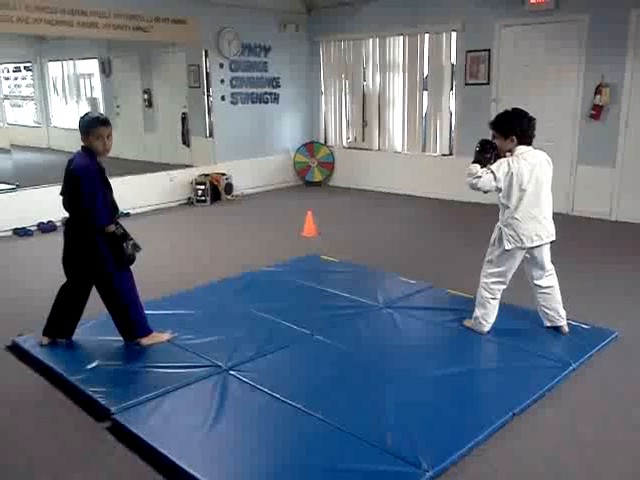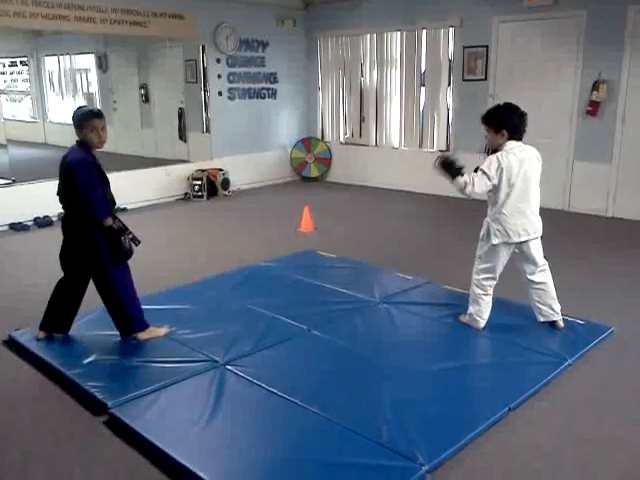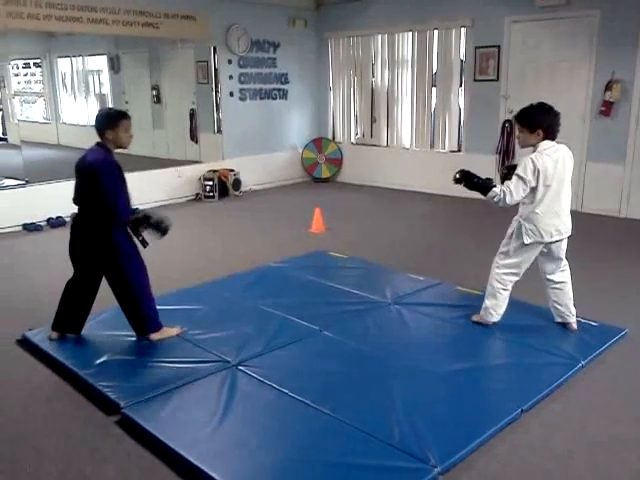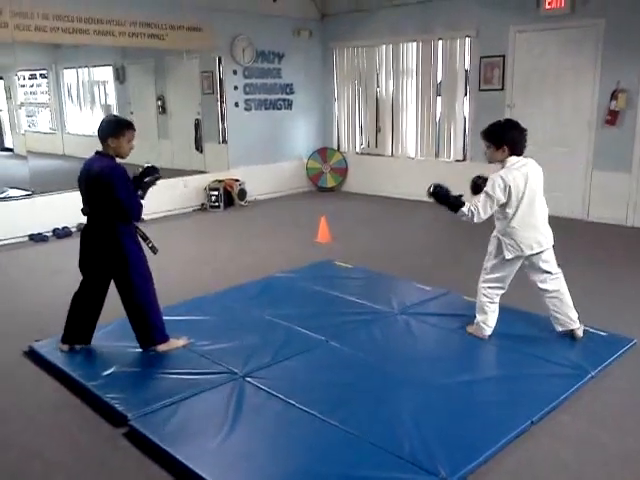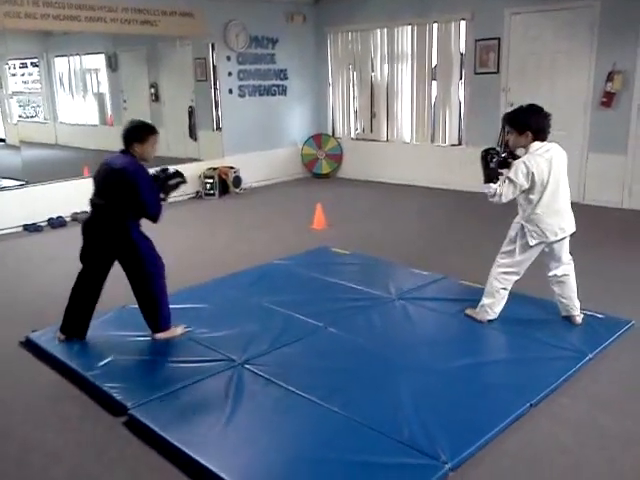
dt=0.5s
person 1, frame 1
left shoulder: (77, 161)
right shoulder: (88, 168)
right elbow: (96, 211)
right wrist: (115, 234)
left hip: (78, 233)
right hip: (92, 237)
left knee: (77, 283)
right knee: (118, 283)
left ankle: (52, 333)
right ankle: (141, 333)
person 1, frame 2
left shoulder: (72, 156)
right shoulder: (83, 161)
right elbow: (94, 204)
right wrist: (112, 228)
left hip: (76, 228)
right hip: (90, 231)
left knee: (74, 278)
right knee: (116, 277)
left ankle: (49, 327)
right ankle: (138, 327)
person 1, frame 3
left shoulder: (88, 157)
right shoulder: (106, 164)
right elbow: (118, 209)
left wrist: (127, 215)
left hip: (85, 228)
right hip: (106, 232)
left knee: (84, 278)
right knee: (132, 276)
left ankle: (61, 327)
right ankle: (152, 328)
person 1, frame 4
left shoulder: (89, 166)
right shoulder: (114, 171)
right elbow: (132, 211)
left wrist: (134, 185)
right wrist: (141, 189)
left hip: (94, 235)
right hip: (116, 238)
left knee: (91, 287)
right knee: (138, 286)
left ankle: (71, 339)
right ankle: (157, 339)
person 1, frame 5
left shoulder: (109, 163)
right shoulder: (136, 171)
right elbow: (153, 213)
left wrist: (151, 186)
right wrist: (160, 193)
left hip: (96, 227)
right hip: (122, 231)
left knee: (89, 278)
right knee: (151, 272)
left ankle: (69, 329)
right ankle: (161, 327)
person 2, frame 1
left shoulder: (508, 165)
right shoulder: (544, 159)
left elbow: (476, 181)
left hip: (513, 233)
right hip: (540, 230)
left knee: (492, 277)
right knee: (544, 276)
left ankle: (481, 322)
right ankle: (558, 321)
person 2, frame 2
left shoulder: (497, 161)
right shoulder: (533, 155)
left elbow: (472, 188)
left wrist: (455, 172)
left hip: (502, 228)
right hip: (529, 226)
left knee: (484, 273)
right knee: (538, 271)
left ankle: (476, 317)
right ankle: (553, 316)
person 2, frame 3
left shoulder: (532, 162)
right shoulder: (566, 154)
left elbow: (508, 196)
left wrist: (479, 184)
right wrist: (516, 177)
left hip: (531, 228)
right hip: (558, 226)
left knee: (504, 269)
right knee: (557, 272)
left ankle: (489, 314)
right ankle: (568, 318)
person 2, frame 4
left shoulder: (500, 178)
right shoulder: (534, 167)
left elbow: (477, 213)
left wrist: (450, 200)
right wrist: (487, 188)
left hip: (511, 242)
right hip: (538, 238)
left knee: (490, 284)
right knee: (552, 281)
left ankle: (482, 327)
right ankle: (572, 326)
person 2, frame 5
left shoulder: (525, 164)
right shoulder: (558, 152)
left elbow: (499, 195)
left wrist: (490, 172)
left hip: (533, 228)
right hip: (560, 224)
left knee: (505, 268)
right knee: (562, 268)
left ankle: (486, 311)
right ankle: (573, 312)
